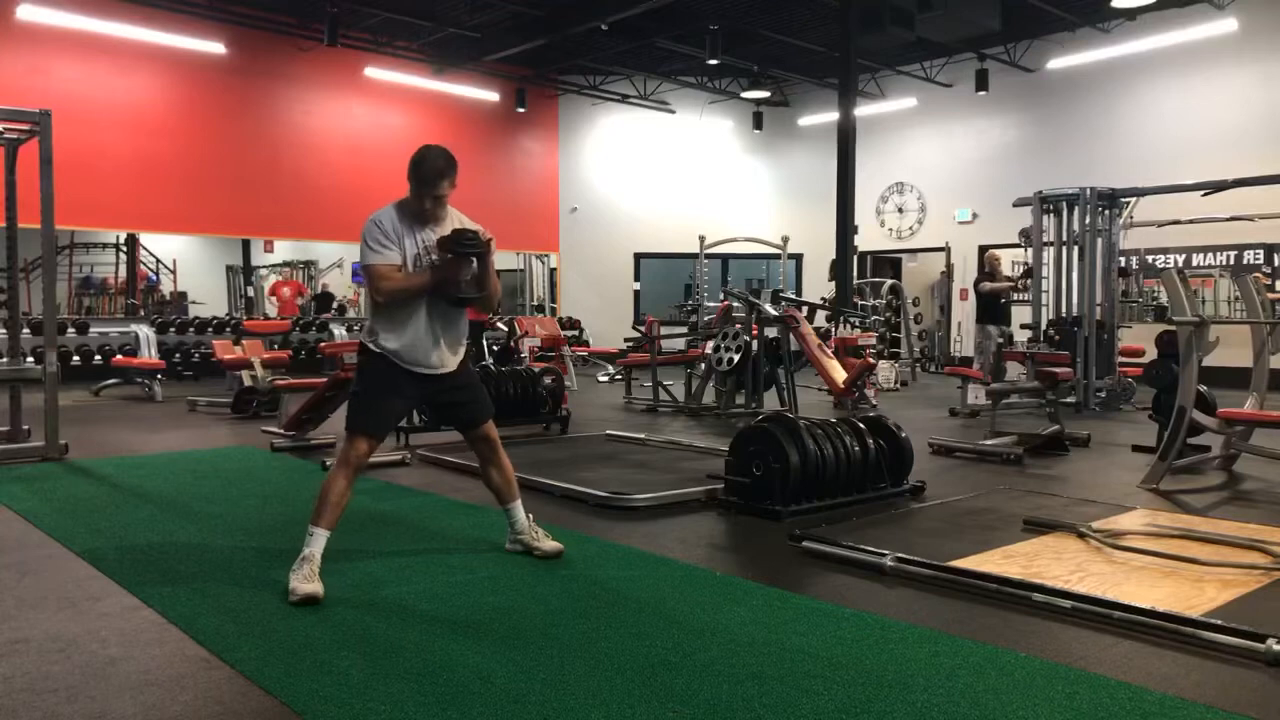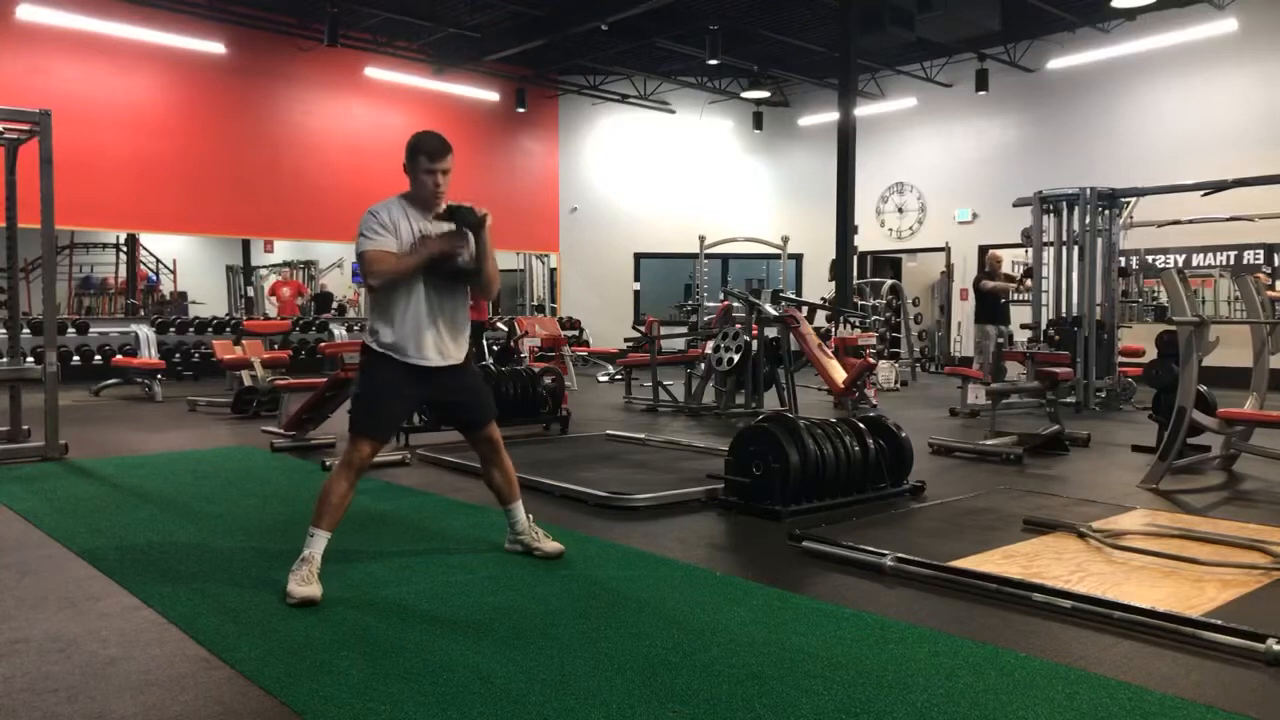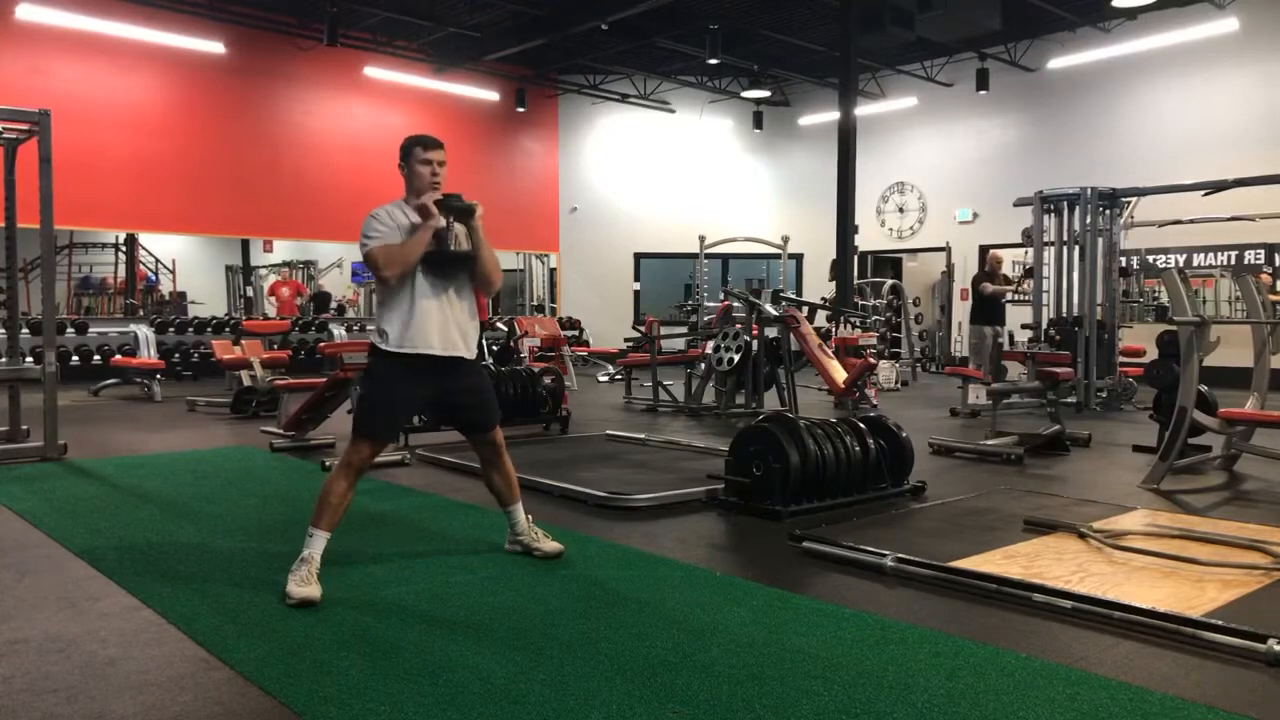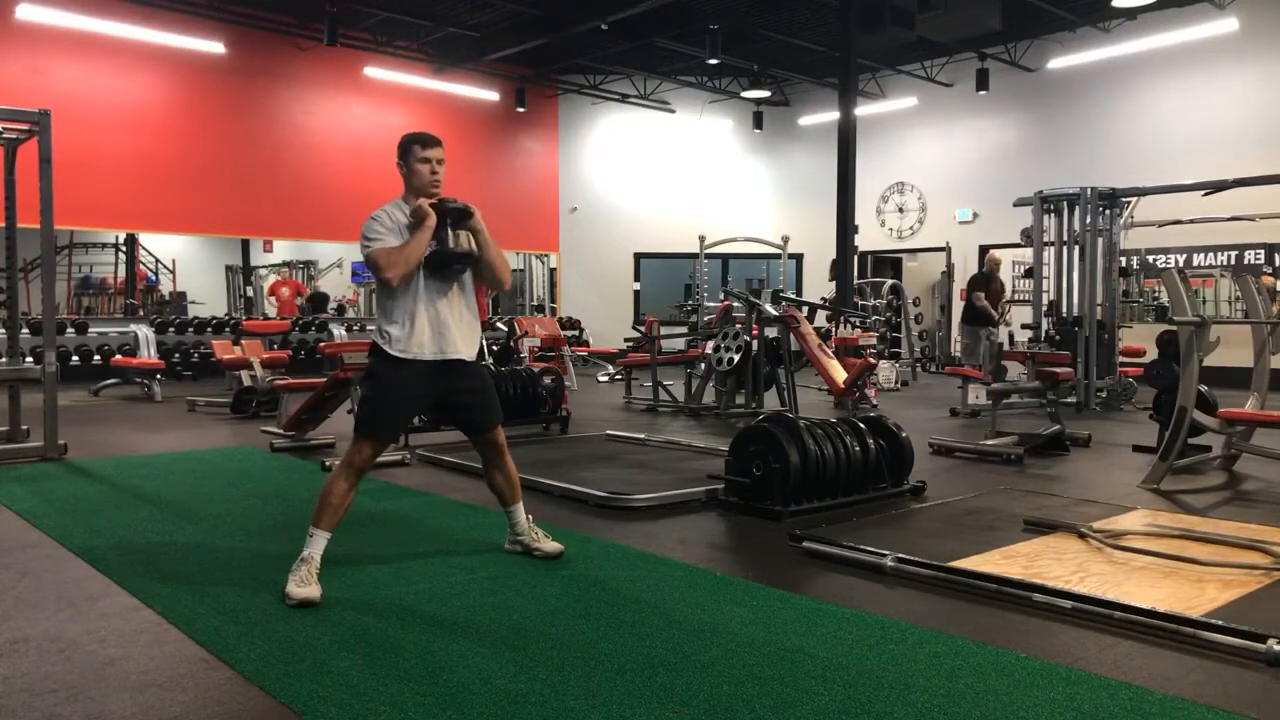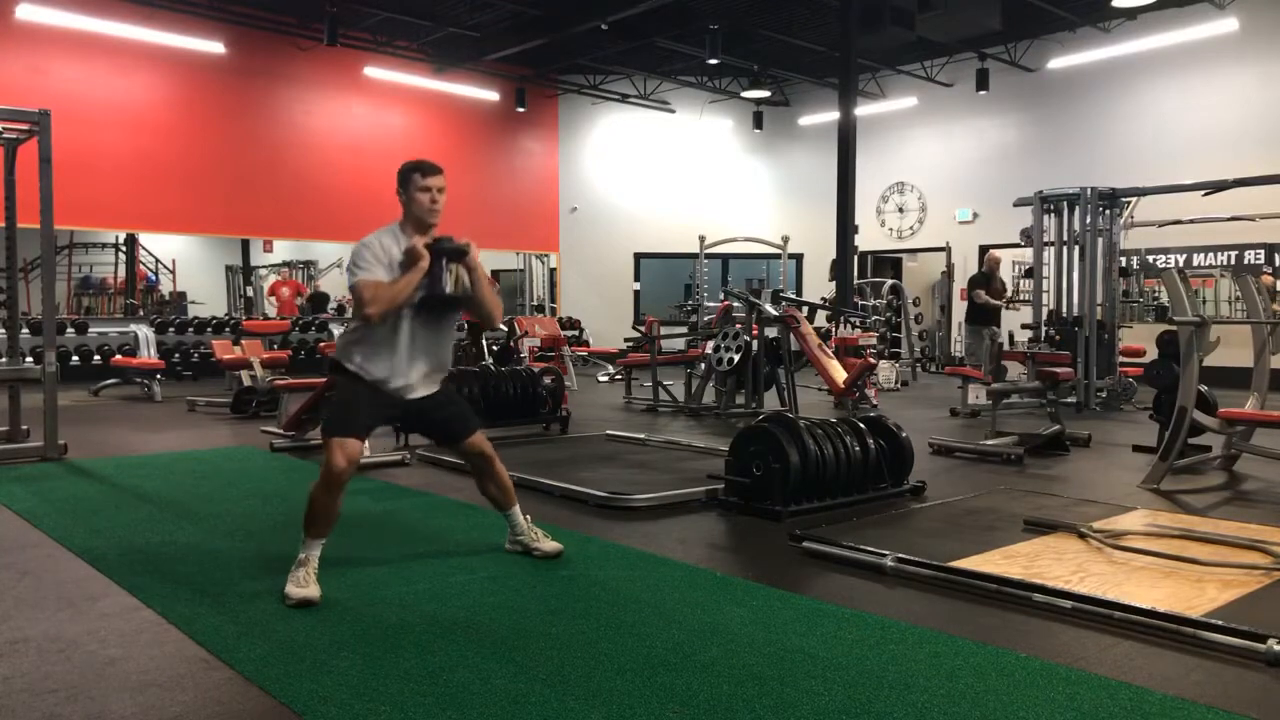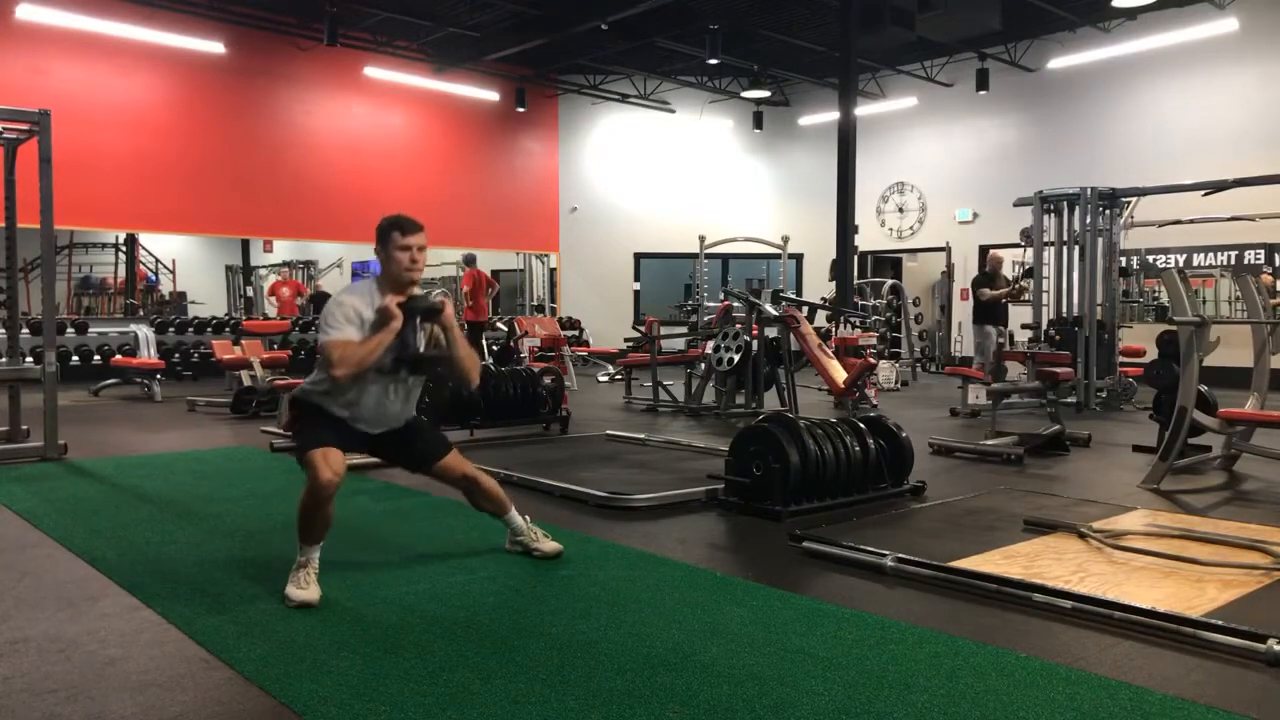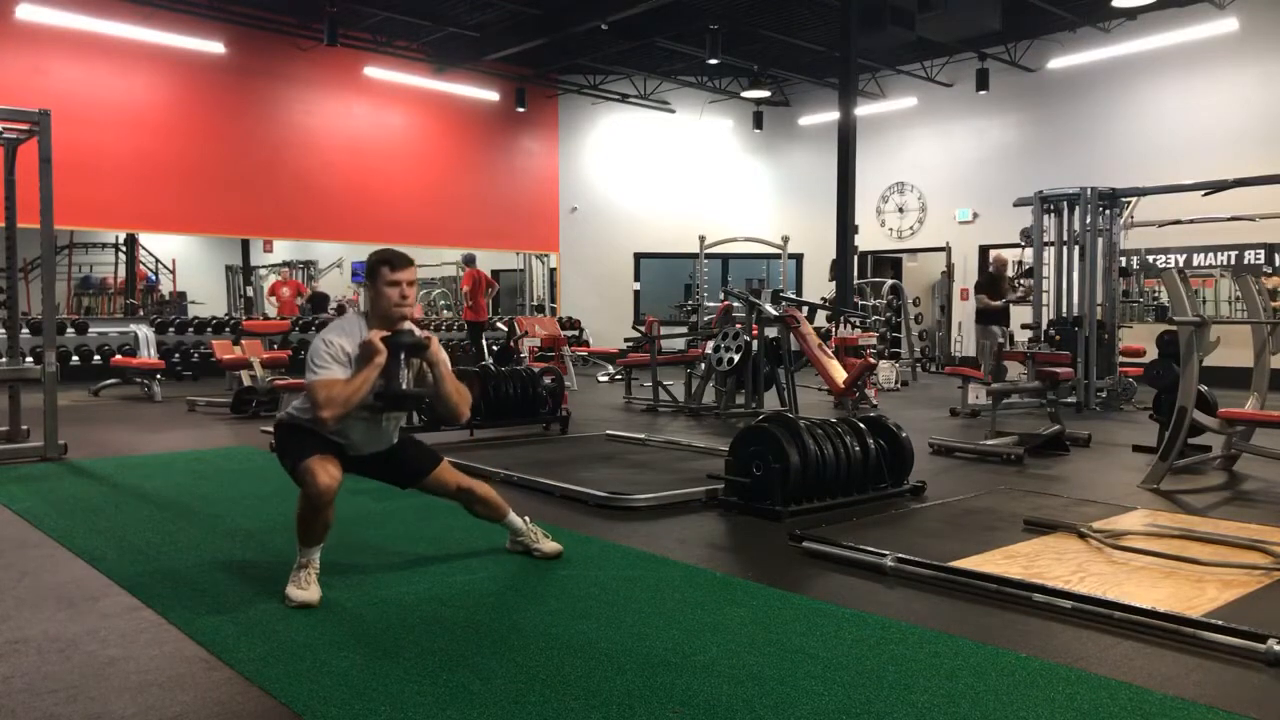
dt=0.4s
person 1, frame 1
left shoulder: (467, 229)
right shoulder: (384, 223)
left elbow: (489, 303)
right elbow: (382, 291)
left wrist: (486, 259)
right wrist: (440, 272)
left hip: (448, 360)
right hip: (389, 359)
left knee: (488, 440)
right knee: (354, 454)
left ankle: (521, 529)
right ankle: (310, 557)
person 1, frame 2
left shoulder: (463, 221)
right shoulder: (381, 216)
left elbow: (487, 291)
right elbow: (376, 275)
left wrist: (482, 238)
right wrist: (434, 248)
left hip: (452, 357)
right hip: (392, 359)
left knee: (491, 442)
right knee: (356, 456)
left ankle: (521, 530)
right ankle: (309, 558)
person 1, frame 3
left shoulder: (459, 224)
right shoulder: (384, 218)
left elbow: (491, 285)
right elbow: (388, 270)
left wrist: (476, 230)
right wrist: (427, 224)
left hip: (459, 357)
right hip: (400, 358)
left knee: (493, 444)
right knee: (358, 456)
left ankle: (520, 530)
right ankle: (309, 558)
person 1, frame 4
left shoulder: (461, 224)
right shoulder: (384, 219)
left elbow: (501, 281)
right elbow: (391, 273)
left wrist: (479, 229)
right wrist: (425, 226)
left hip: (460, 358)
right hip: (402, 359)
left knee: (495, 444)
right knee: (359, 457)
left ankle: (521, 531)
right ankle: (309, 558)
person 1, frame 5
right shoulder: (375, 247)
left elbow: (493, 317)
right elbow: (371, 308)
left wrist: (473, 266)
right wrist: (417, 267)
left hip: (426, 383)
right hip: (366, 378)
left knee: (482, 452)
right knee: (339, 465)
left ankle: (520, 531)
right ankle: (307, 561)
person 1, frame 6
right shoulder: (349, 303)
left elbow: (470, 378)
right elbow: (339, 369)
left wrist: (450, 327)
right wrist: (391, 326)
left hip: (393, 419)
right hip: (328, 411)
left knee: (466, 473)
right knee: (326, 477)
left ankle: (521, 531)
right ankle: (306, 563)
person 1, frame 7
left shoulder: (419, 342)
right shoulder: (336, 340)
left elbow: (460, 413)
right elbow: (327, 412)
left wrist: (436, 362)
right wrist: (375, 363)
left hip: (380, 440)
right hip: (311, 433)
left knee: (460, 485)
right knee: (324, 482)
left ankle: (522, 532)
right ankle: (307, 564)
